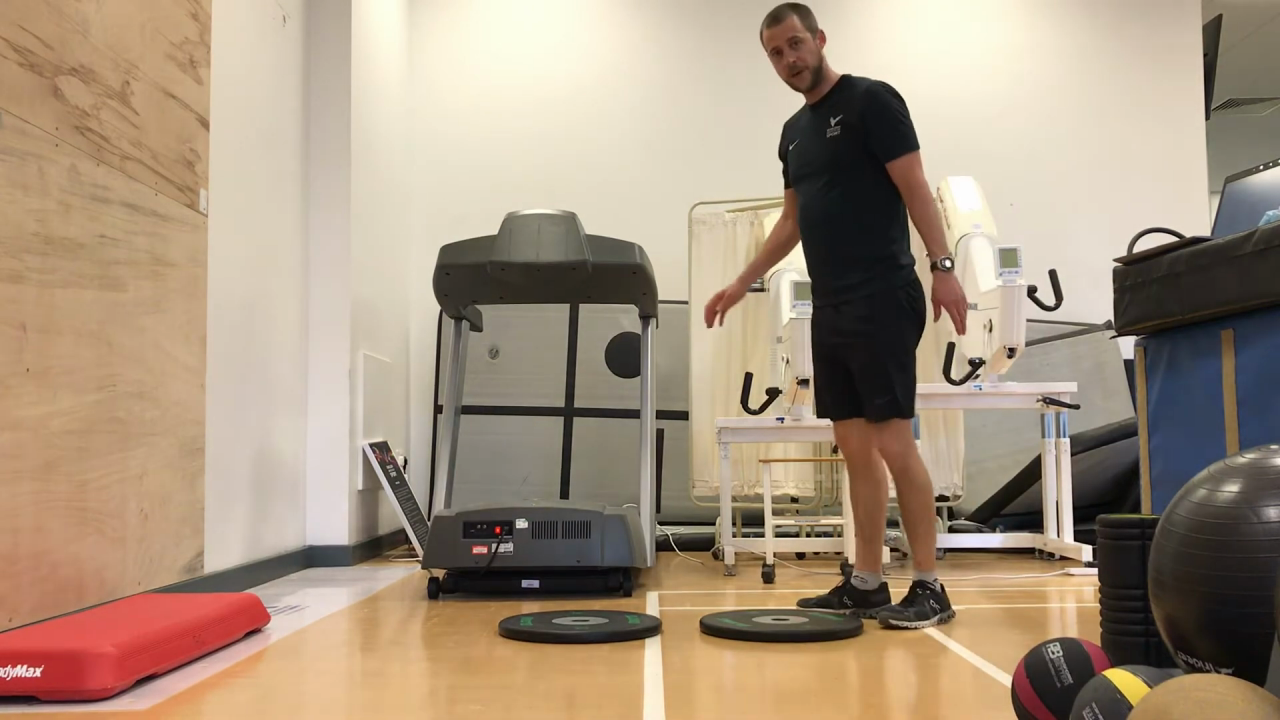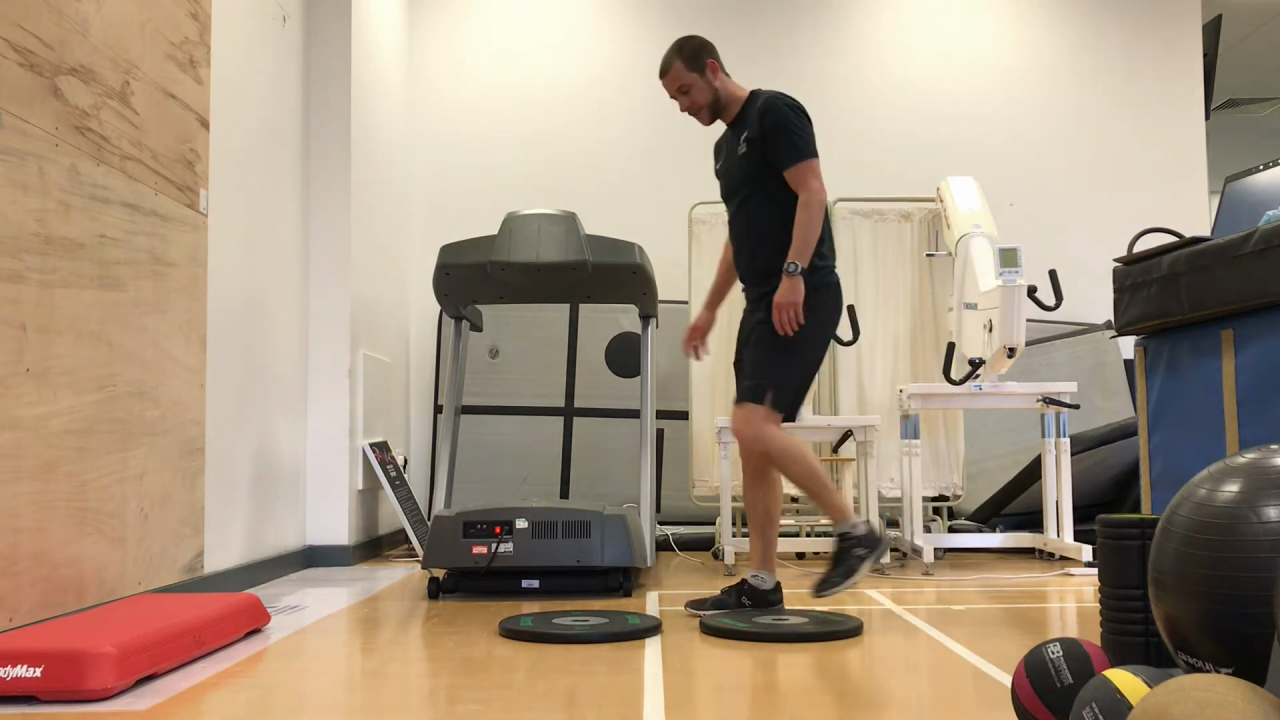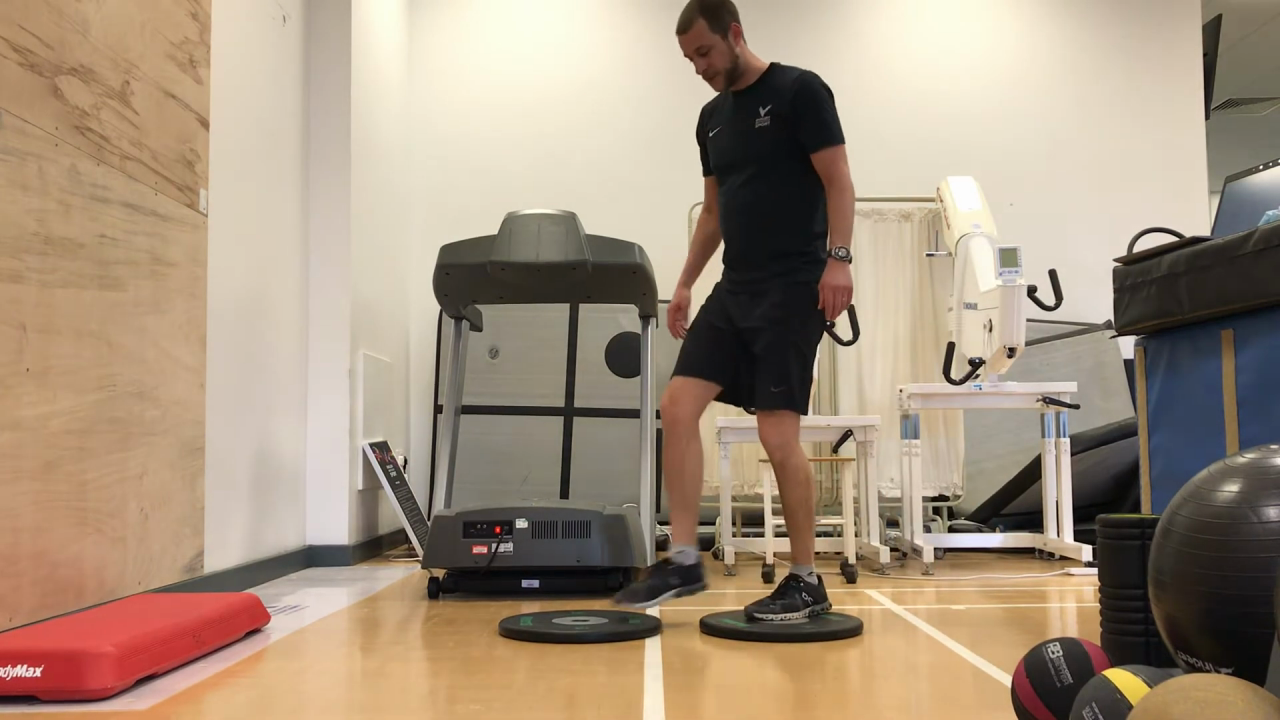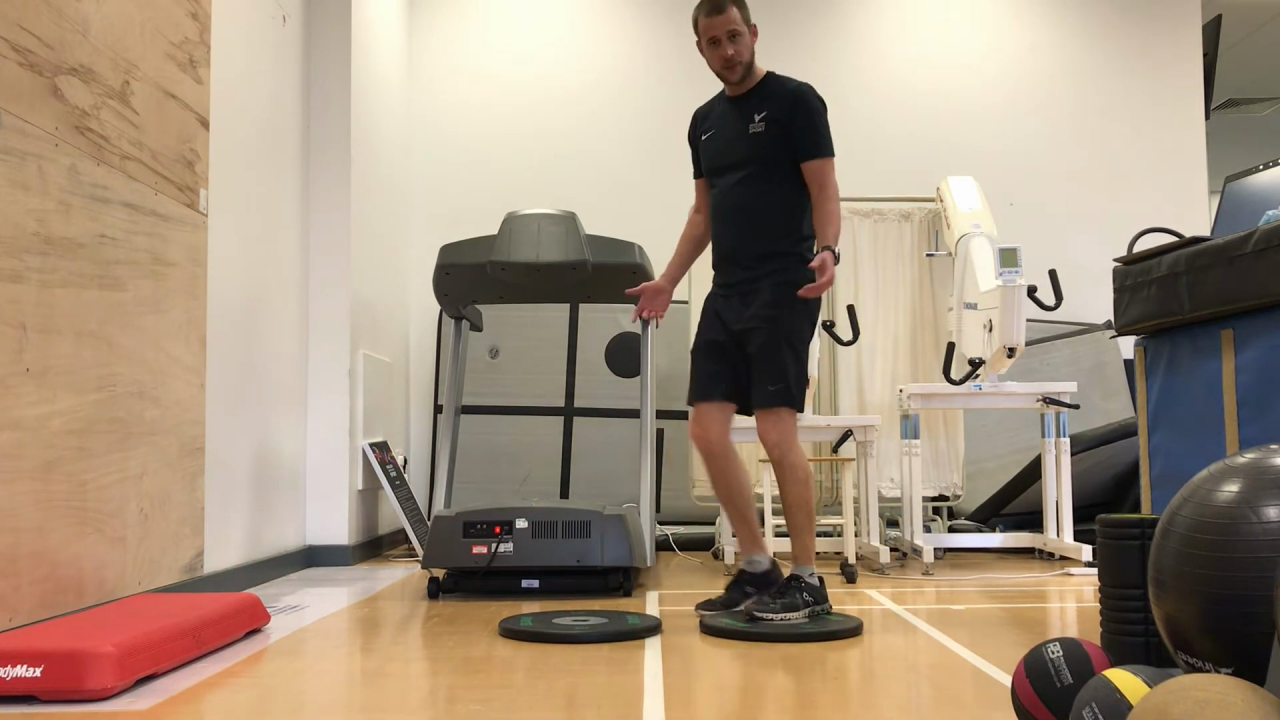
dt=1s
person 1, frame 1
left shoulder: (871, 100)
right shoulder: (794, 131)
left elbow: (914, 187)
left wrist: (942, 267)
right wrist: (740, 284)
left hip: (882, 297)
right hip: (829, 304)
left knee: (892, 443)
right knee: (855, 446)
left ankle: (928, 585)
right ankle: (867, 583)
person 1, frame 2
left shoulder: (775, 113)
right shoulder: (726, 144)
left elbow: (811, 194)
left wrist: (794, 274)
right wrist: (708, 309)
left hip: (800, 297)
right hip: (761, 303)
left knee: (756, 427)
right knee: (752, 440)
left ankle: (853, 530)
right ankle: (761, 581)
person 1, frame 3
left shoulder: (799, 90)
right shoulder: (712, 117)
left elbow: (838, 180)
left wrist: (837, 258)
right wrist: (685, 283)
left hip: (791, 290)
right hip: (733, 290)
left knee: (777, 435)
right knee: (678, 407)
left ankle: (806, 581)
right ankle: (683, 559)
person 1, frame 4
left shoulder: (794, 100)
right shoulder: (705, 119)
left elbow: (824, 191)
left wrist: (826, 251)
right wrist: (668, 279)
left hip: (782, 293)
right hip: (725, 294)
left knee: (776, 434)
right knee: (708, 433)
left ankle: (806, 582)
right ankle: (758, 568)
